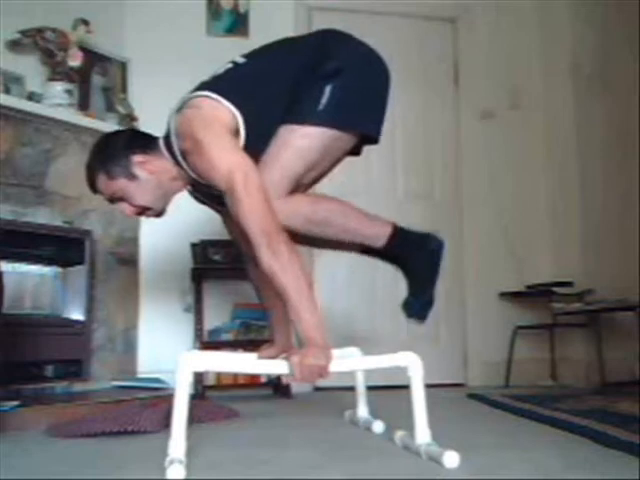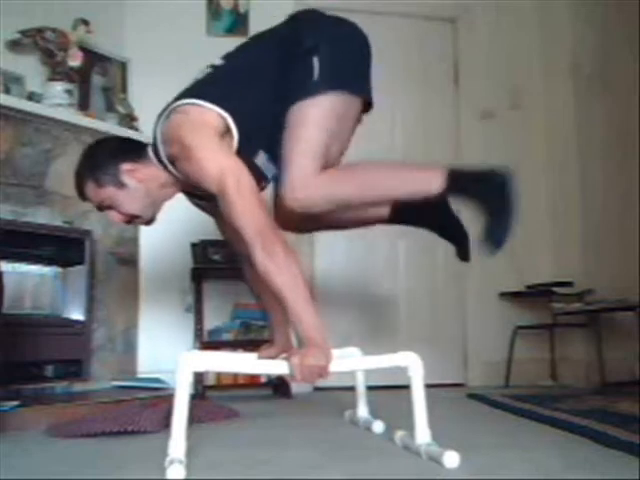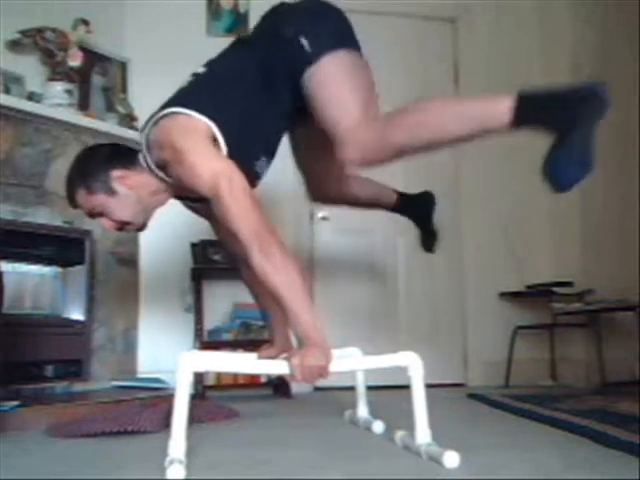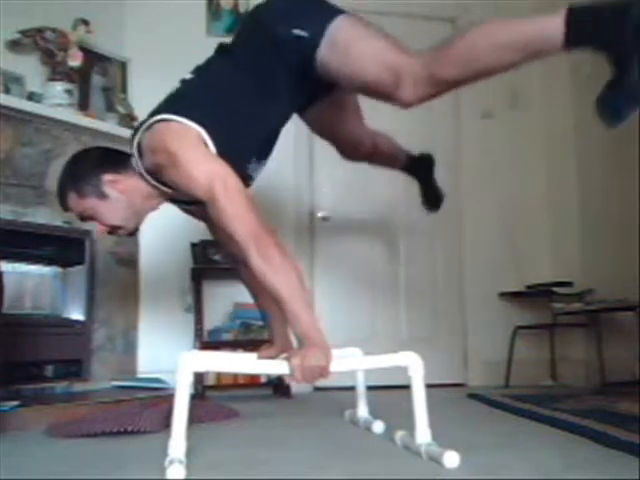
dt=0.2s
person 1, frame 1
left shoulder: (199, 141)
right shoulder: (198, 172)
left elbow: (269, 241)
right elbow: (254, 249)
left wrist: (315, 342)
right wrist: (282, 339)
right hip: (325, 82)
left knee: (269, 207)
right knee: (270, 208)
left ankle: (404, 244)
right ankle: (403, 249)
person 1, frame 2
left shoulder: (188, 143)
right shoulder: (192, 179)
left elbow: (265, 245)
right elbow: (250, 252)
left wrist: (315, 341)
right wrist: (282, 339)
right hip: (299, 69)
left knee: (300, 194)
right knee: (295, 210)
left ankle: (463, 182)
right ankle: (418, 209)
person 1, frame 3
left shoulder: (179, 149)
right shoulder: (188, 184)
left elbow: (260, 246)
right elbow: (246, 255)
left wrist: (312, 341)
right wrist: (281, 338)
right hip: (284, 69)
left knee: (361, 143)
right knee: (327, 186)
left ankle: (549, 108)
right ankle: (411, 204)
person 1, frame 4
left shoulder: (169, 152)
right shoulder: (181, 186)
left elbow: (260, 246)
right elbow: (244, 256)
left wrist: (314, 342)
right wrist: (280, 337)
right hip: (280, 59)
left knee: (413, 79)
right knee: (353, 142)
right ankle: (415, 166)
